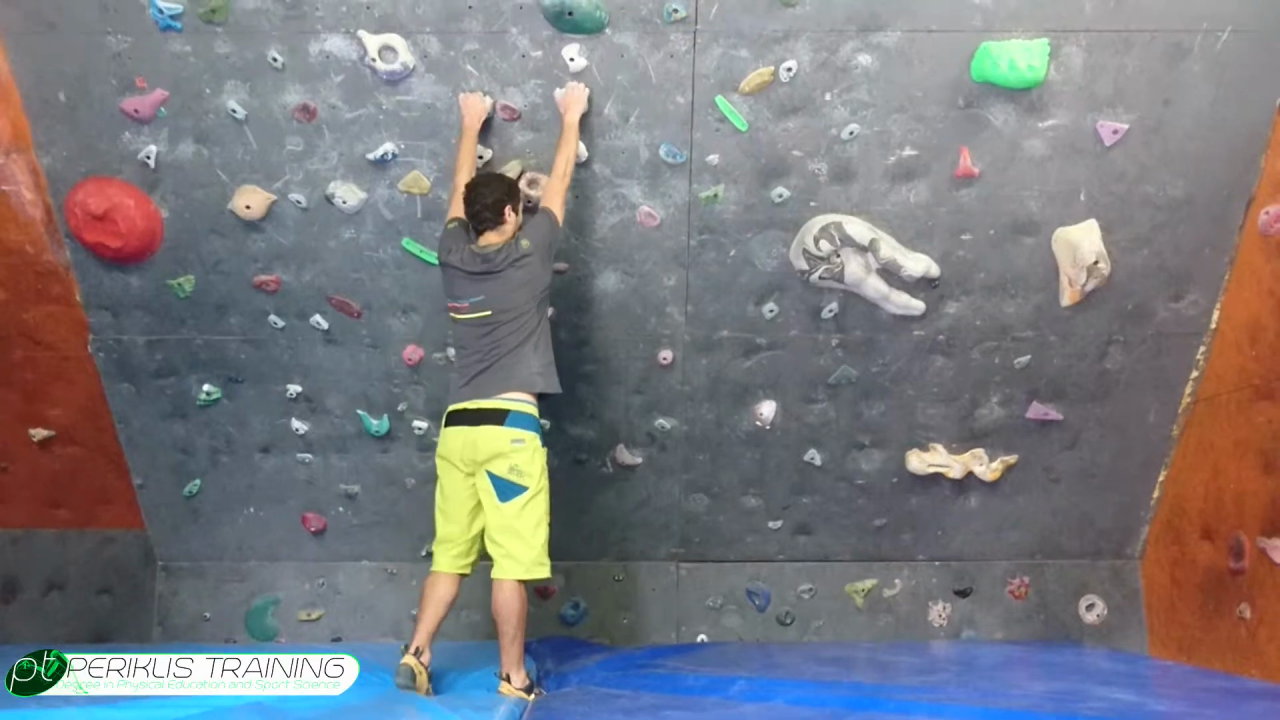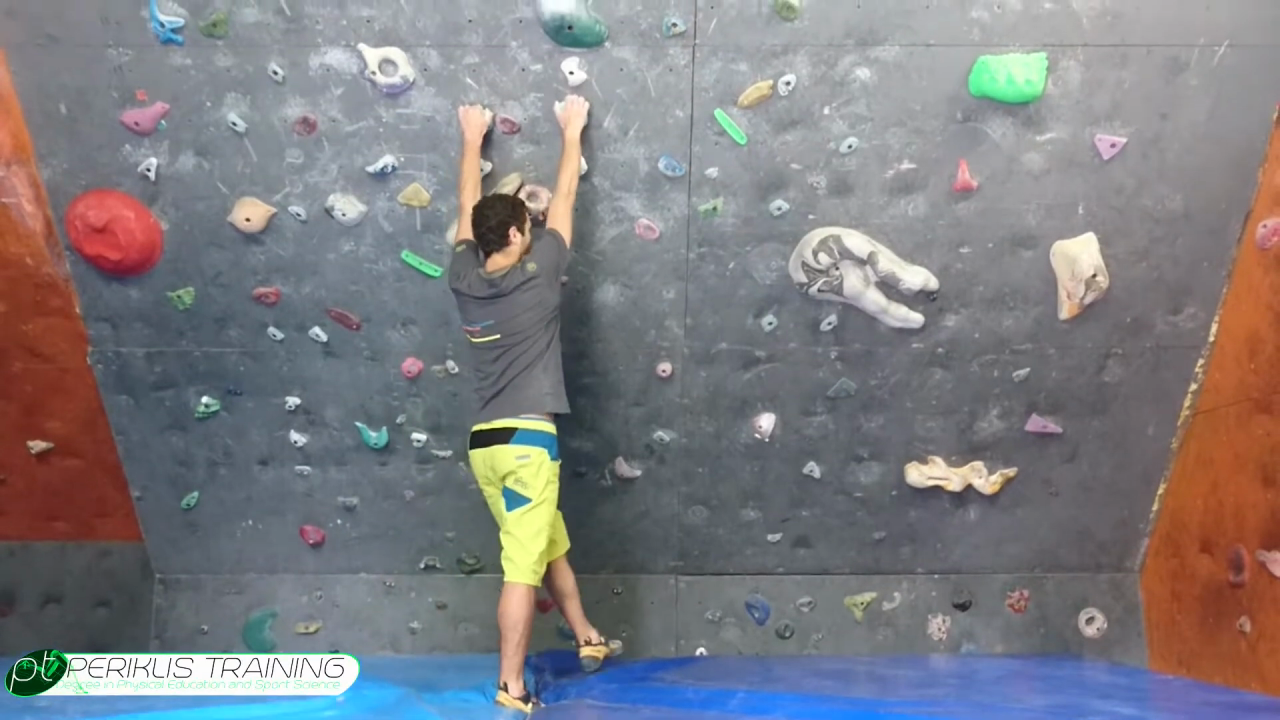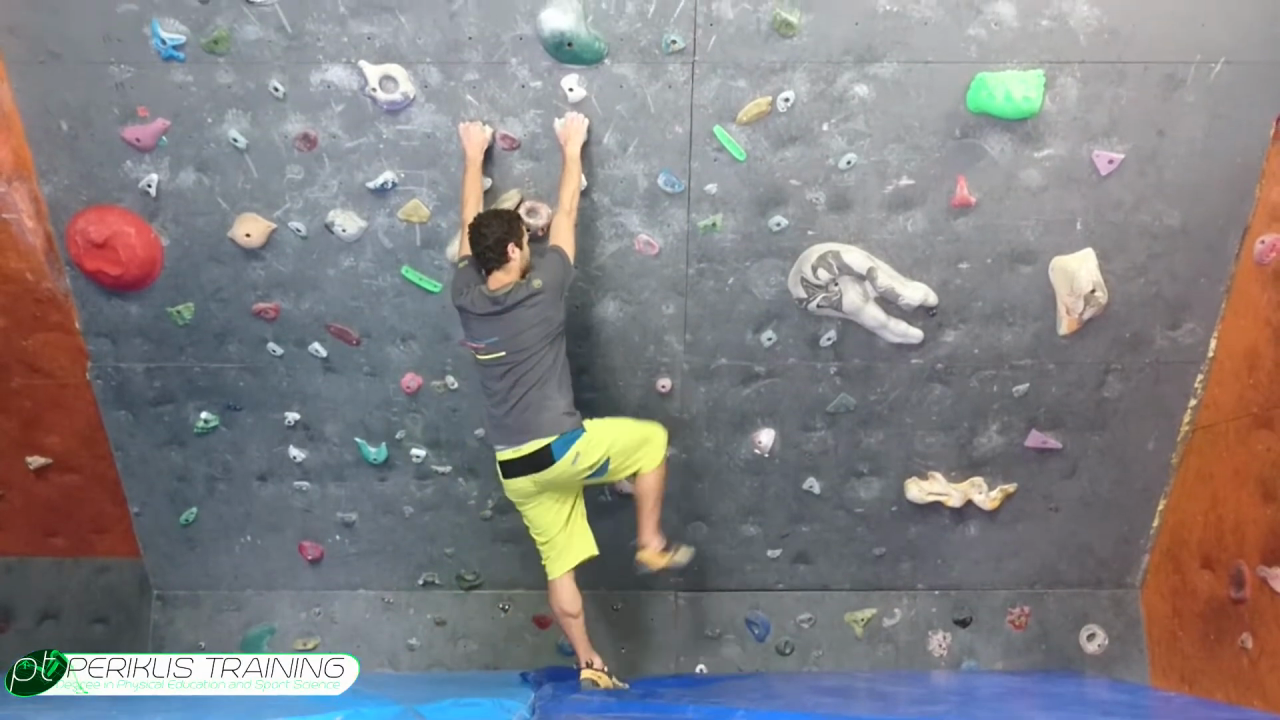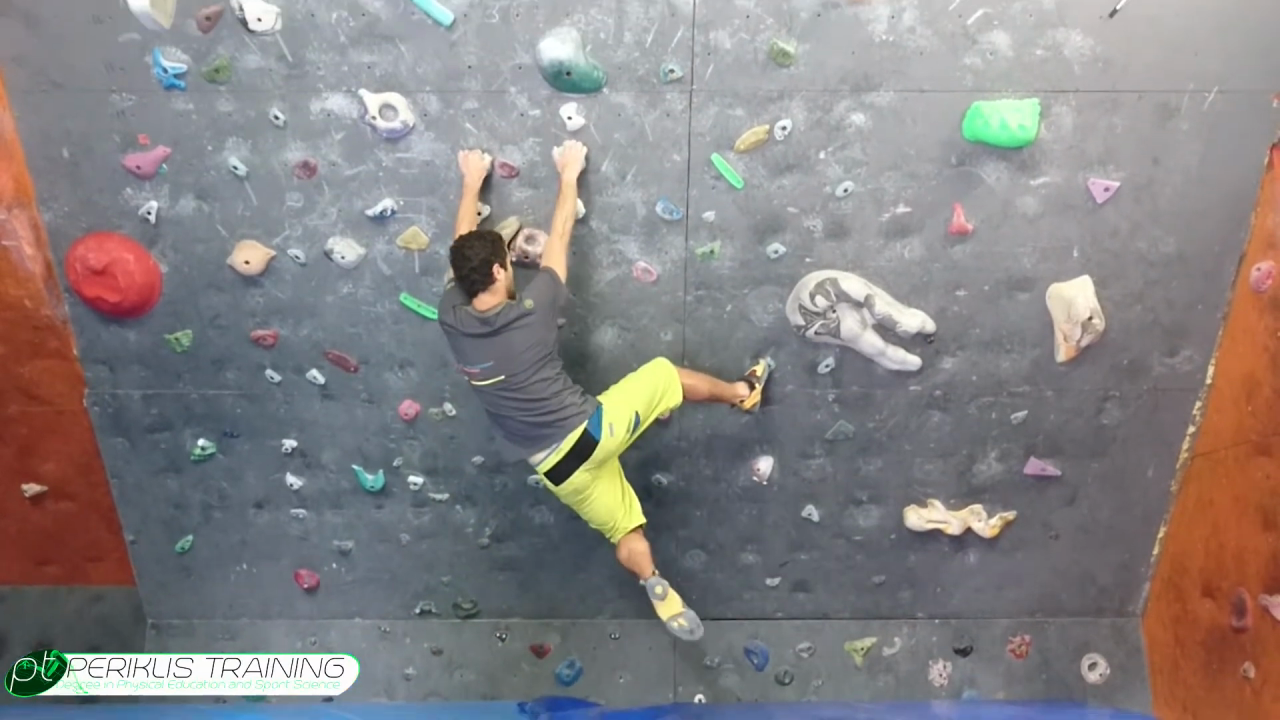
dt=0.7s
person 1, frame 1
left shoulder: (452, 255)
right shoulder: (528, 254)
left elbow: (460, 191)
right elbow: (558, 184)
left wrist: (470, 125)
right wrist: (571, 118)
left hip: (457, 425)
right hip: (510, 424)
left knee: (453, 553)
right knee: (513, 559)
left ankle: (416, 653)
right ankle: (512, 677)
person 1, frame 2
left shoulder: (463, 279)
right shoulder: (536, 275)
left elbow: (468, 208)
right elbow: (564, 200)
left wrist: (472, 139)
right wrist: (571, 133)
left hip: (483, 442)
right hip: (526, 440)
left knee: (552, 545)
right knee: (523, 567)
left ankle: (588, 640)
right ankle: (511, 688)
person 1, frame 3
left shoulder: (463, 297)
right shoulder: (542, 290)
left elbow: (473, 227)
right elbow: (565, 217)
left wrist: (475, 155)
right wrist: (572, 149)
left hip: (513, 465)
right hip: (564, 446)
left knee: (562, 562)
right knee: (651, 444)
left ankle: (590, 664)
right ankle: (652, 545)
person 1, frame 4
left shoulder: (451, 318)
right shoulder: (532, 311)
left elbow: (464, 249)
right elbow: (559, 239)
left wrist: (472, 181)
right wrist: (569, 175)
left hip: (557, 468)
right hip: (592, 428)
left knee: (624, 528)
right knee: (665, 374)
left ankle: (651, 580)
right ankle: (740, 392)
